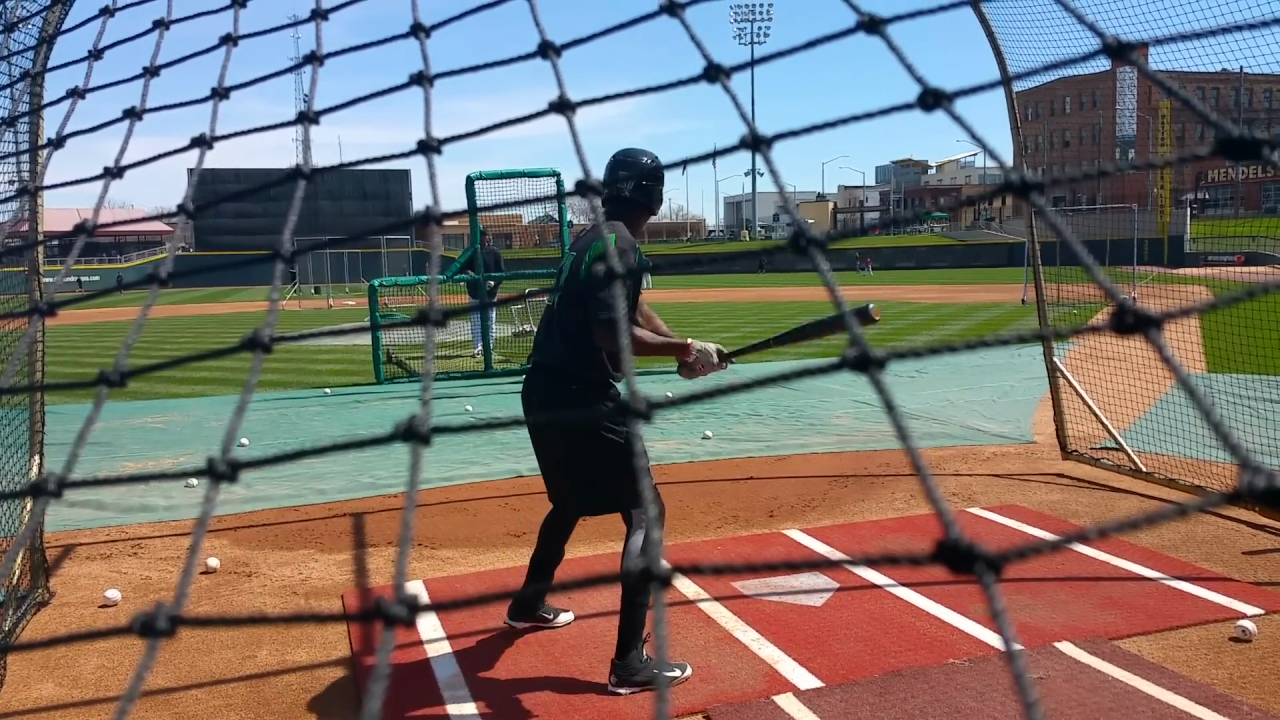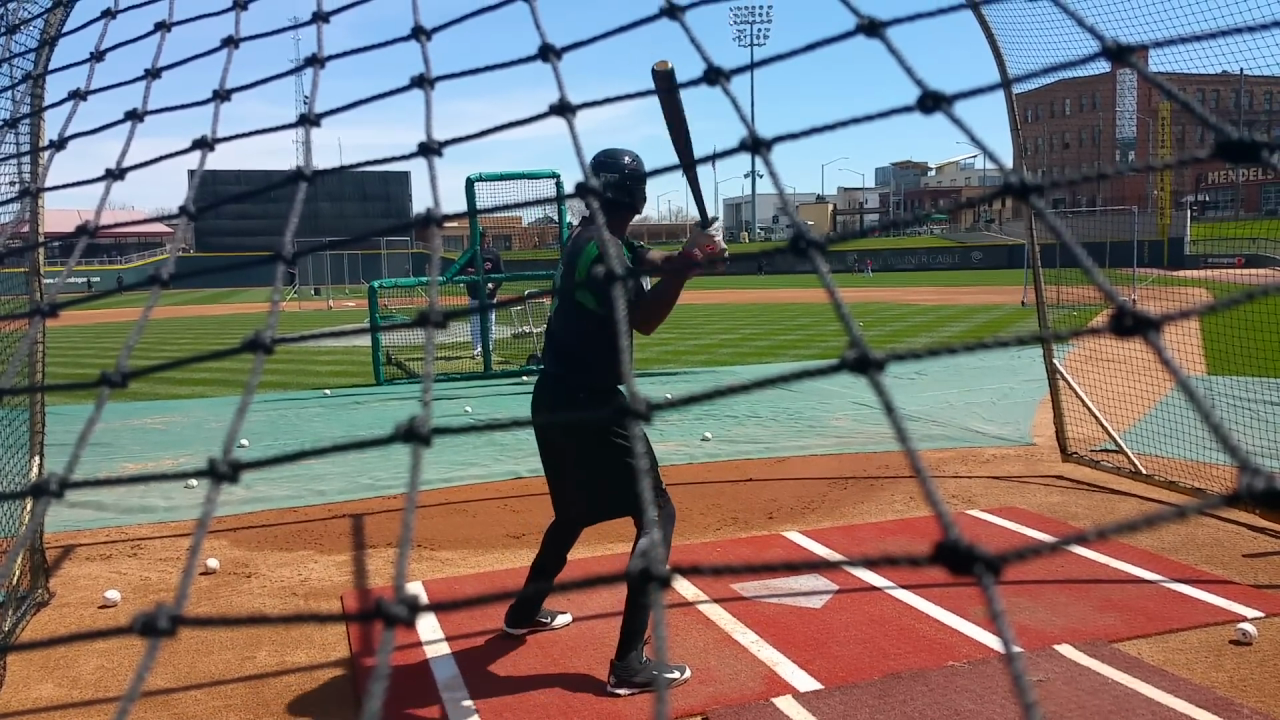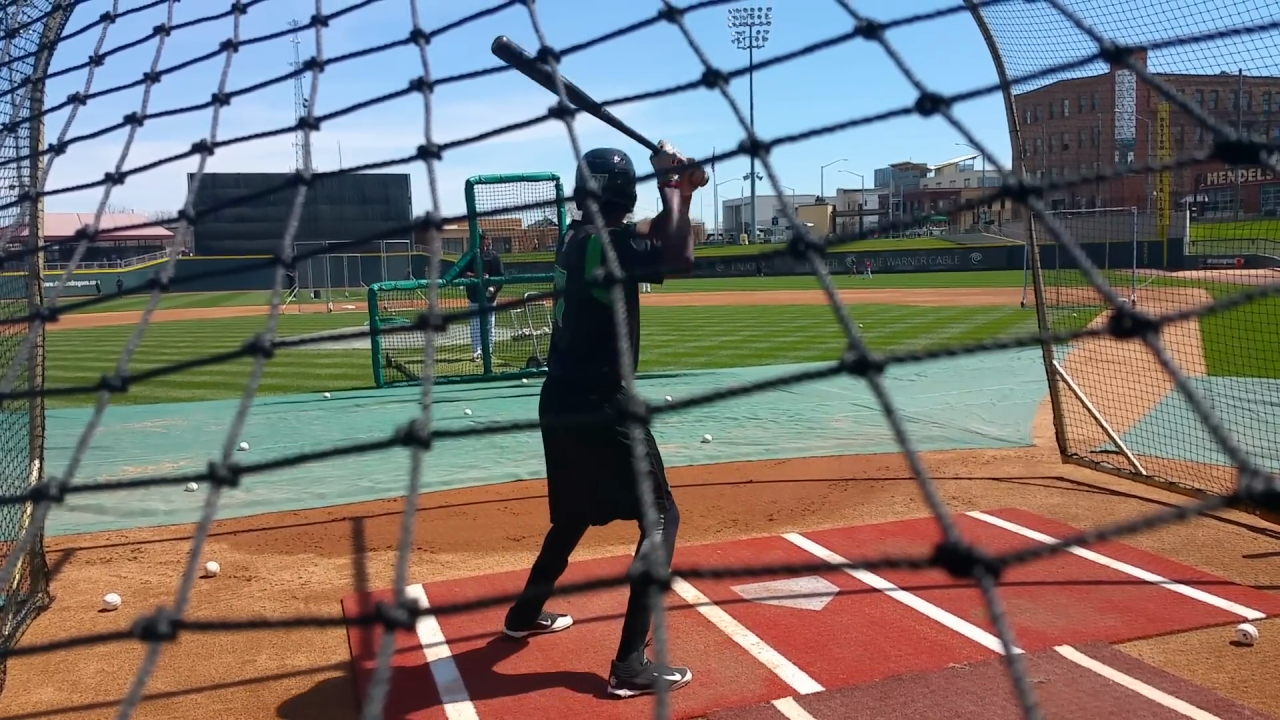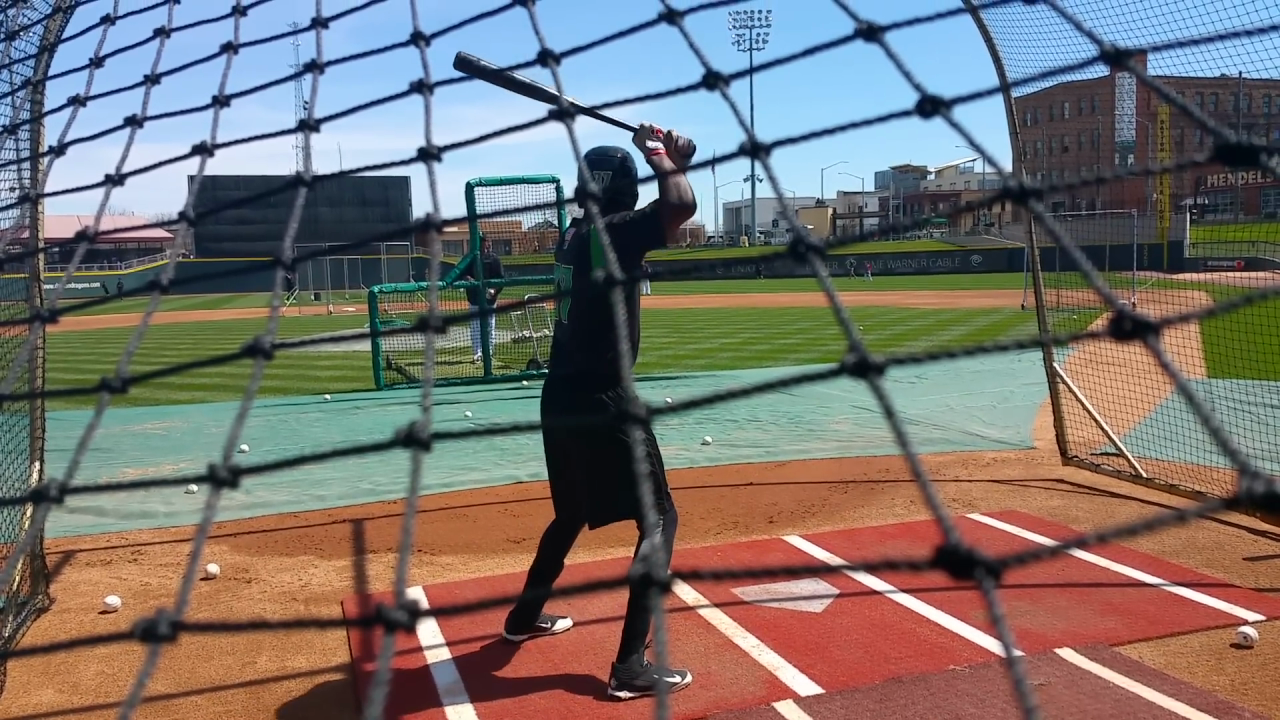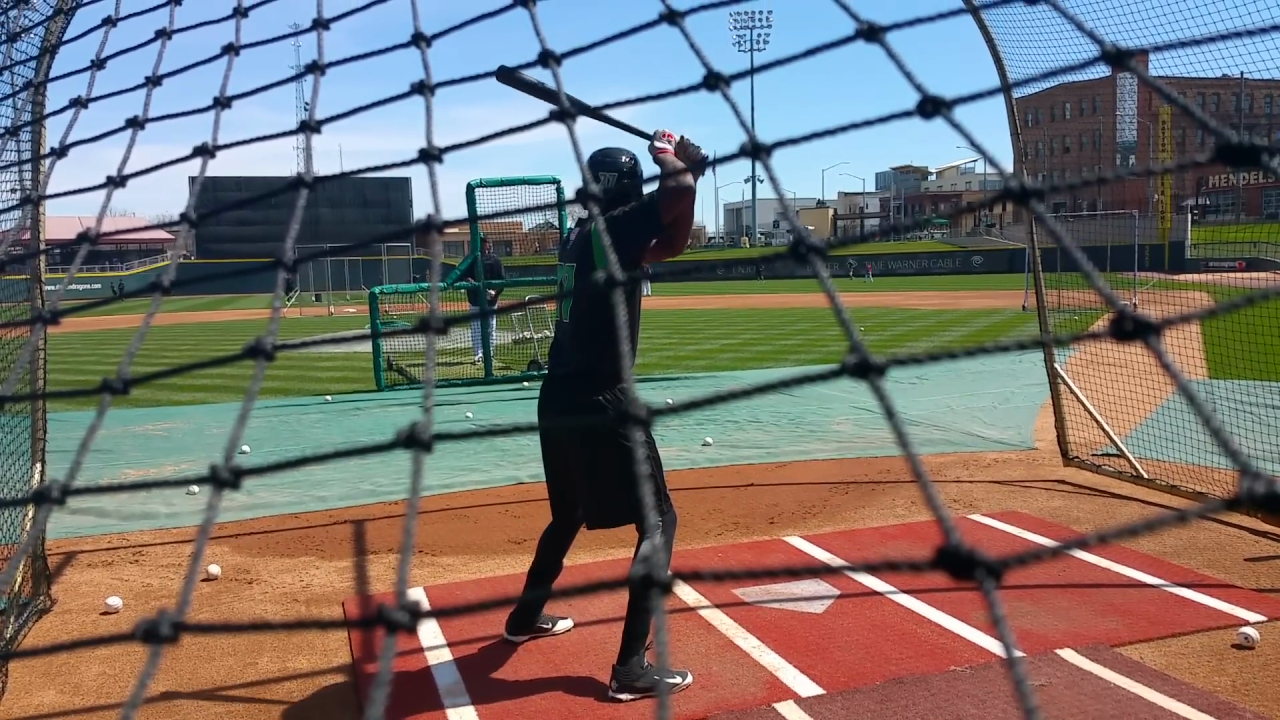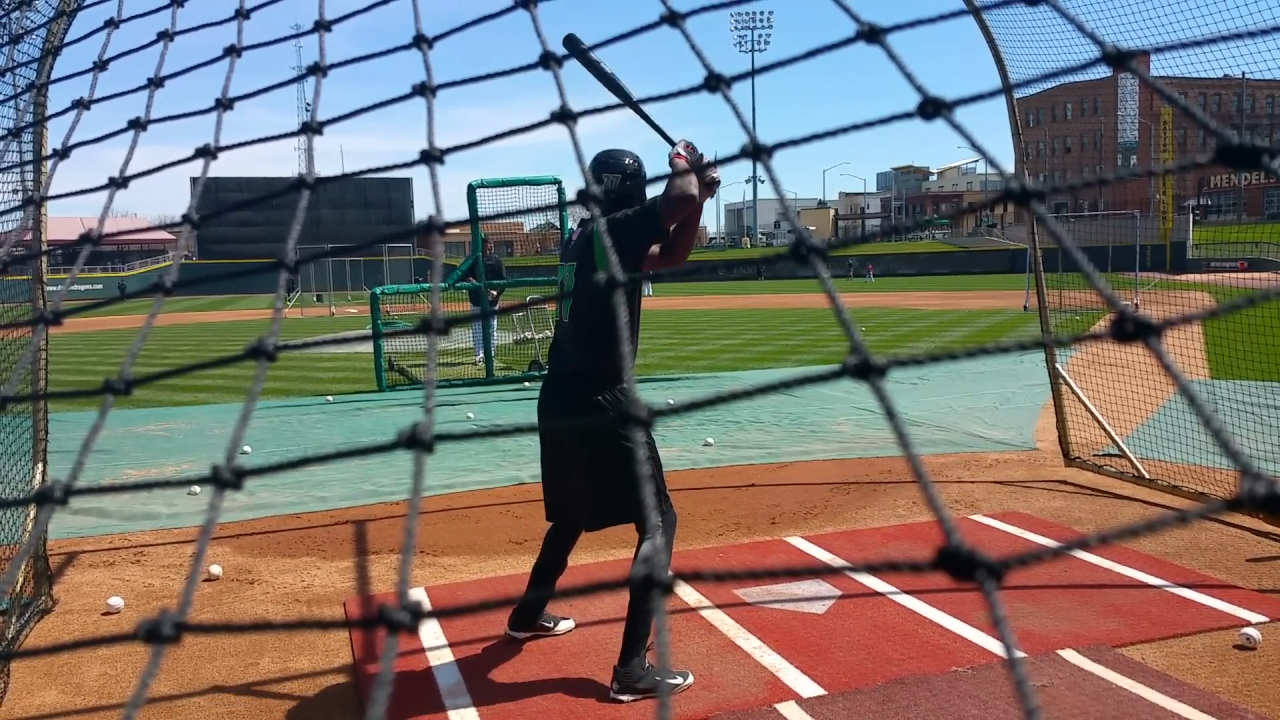
dt=0.2s
person 1, frame 1
left shoulder: (592, 235)
right shoulder: (615, 244)
left elbow: (631, 309)
right elbow: (612, 336)
left wrist: (680, 348)
right wrist: (685, 349)
left hip: (544, 388)
right hip: (580, 395)
left knee: (572, 497)
right knee: (645, 515)
left ankle: (529, 602)
right ankle: (629, 662)
person 1, frame 2
left shoulder: (591, 237)
right shoulder: (601, 246)
left elbow: (653, 266)
right elbow: (644, 318)
left wrist: (689, 253)
right wrist: (690, 260)
left hip: (554, 397)
right hip: (589, 402)
left knee: (577, 508)
right knee: (656, 515)
left ankle: (527, 608)
right ankle: (629, 663)
person 1, frame 3
left shoulder: (578, 237)
right shoulder: (604, 243)
left elbow: (657, 243)
right elbow: (679, 259)
left wrist: (676, 189)
right wrist: (675, 192)
left hip: (562, 398)
right hip: (598, 404)
left knee: (577, 511)
right knee: (661, 516)
left ankle: (526, 612)
right ankle: (630, 664)
person 1, frame 4
left shoulder: (575, 236)
right shoulder: (609, 234)
left elbow: (664, 220)
right elbow: (682, 208)
left wrist: (670, 166)
right wrist: (662, 160)
left hip: (561, 397)
right hip: (601, 403)
left knee: (573, 512)
right knee: (659, 518)
left ankle: (525, 614)
right ankle: (630, 666)
person 1, frame 5
left shoulder: (579, 237)
right shoulder: (611, 231)
left elbow: (672, 244)
right elbow: (680, 194)
left wrist: (686, 168)
right wrist: (670, 161)
left hip: (559, 397)
right hip: (600, 402)
left knee: (570, 512)
right knee: (658, 521)
left ankle: (526, 615)
right ankle: (631, 667)
person 1, frame 6
left shoulder: (584, 237)
right shoulder: (613, 232)
left elbow: (673, 254)
right elbow: (678, 200)
left wrist: (699, 197)
right wrist: (683, 167)
left hip: (559, 397)
right hip: (598, 403)
left knee: (572, 513)
right knee: (658, 521)
left ankle: (528, 614)
right ankle: (633, 668)
